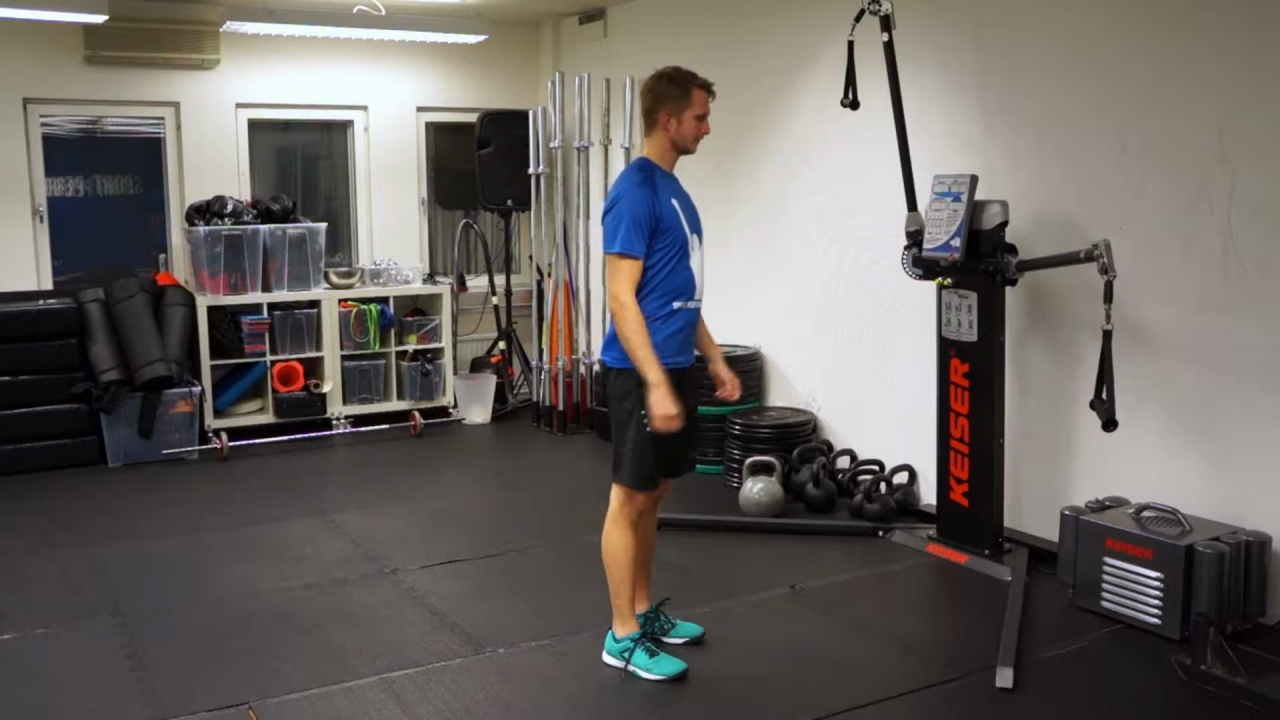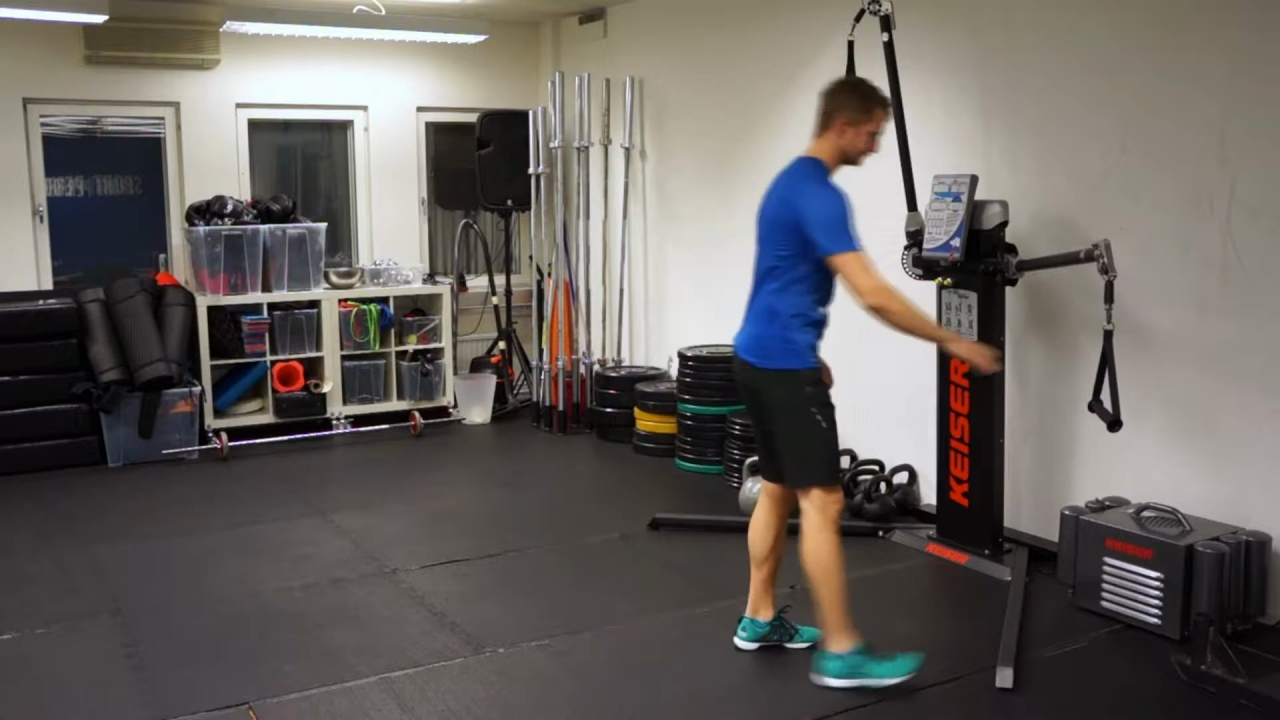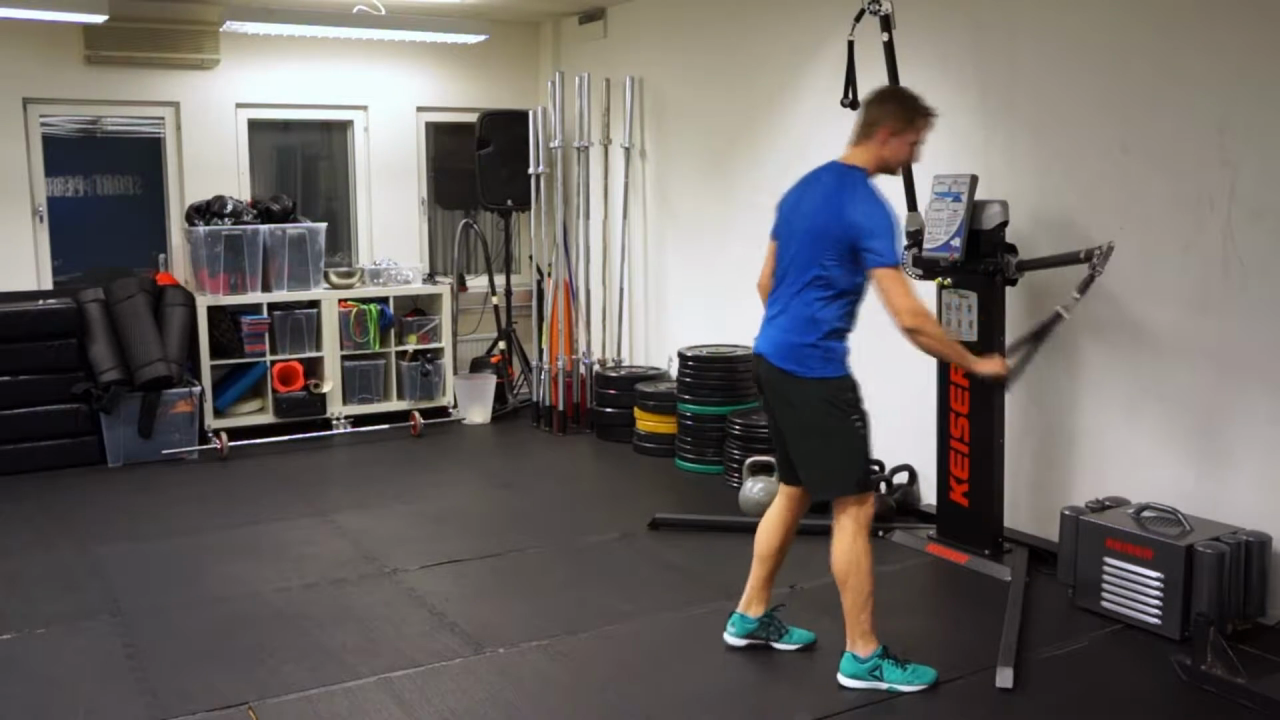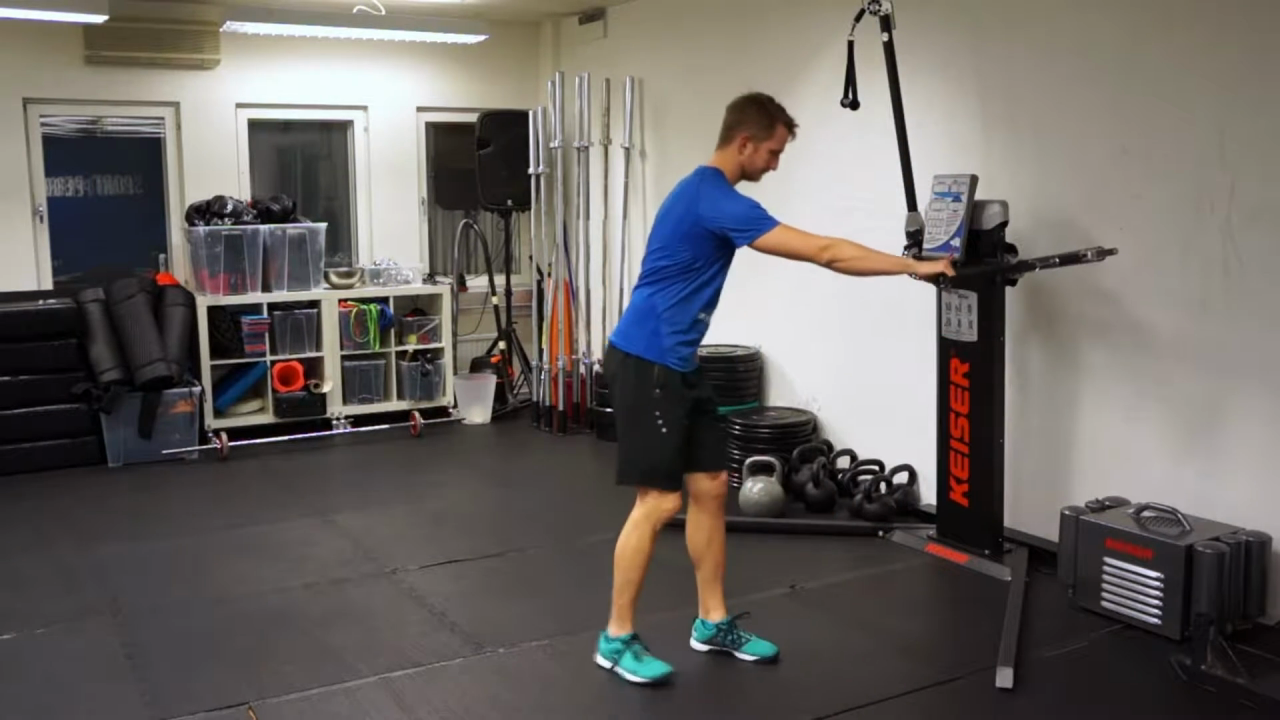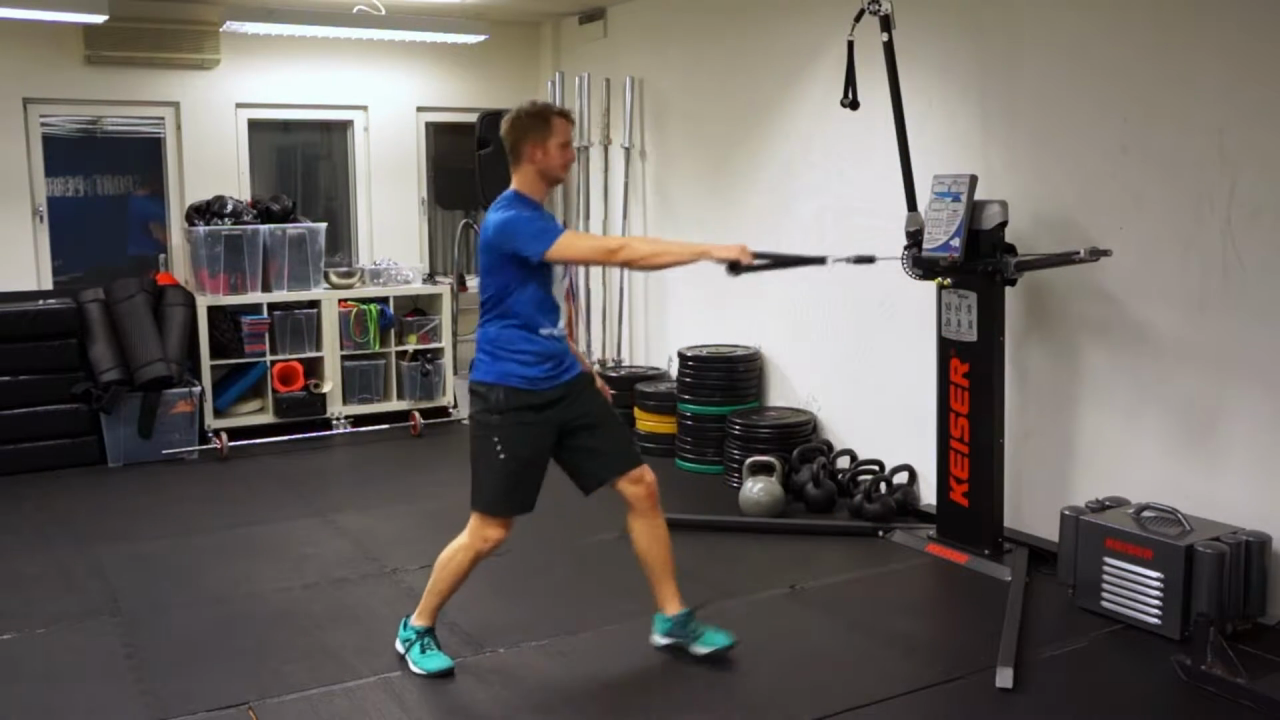
dt=1s
person 1, frame 1
left shoulder: (673, 189)
right shoulder: (635, 192)
right elbow: (622, 299)
left wrist: (715, 360)
right wrist: (655, 384)
left hip: (674, 367)
right hip: (641, 373)
left knee: (652, 495)
right knee: (629, 499)
left ankle: (645, 610)
right ankle: (622, 635)
person 1, frame 2
left shoulder: (792, 182)
right shoulder: (817, 194)
right elbow: (873, 295)
right wrist: (952, 343)
left hip: (761, 354)
right hip: (782, 362)
left knee: (779, 489)
right knee: (821, 500)
left ankle: (759, 619)
right ankle: (842, 649)
person 1, frame 3
left shoulder: (803, 189)
right shoulder: (867, 208)
left elbow: (766, 281)
right elbow: (909, 317)
right wrist: (975, 364)
left hip: (772, 358)
right hip: (813, 369)
left knee: (796, 492)
right knee: (854, 507)
left ankle: (750, 616)
right ankle: (862, 655)
person 1, frame 4
left shoulder: (703, 193)
right shoulder: (716, 201)
right elbow: (823, 252)
right wrist: (914, 267)
left hip: (675, 363)
right hip: (646, 362)
left knee: (710, 490)
right knee: (659, 502)
left ankle: (713, 623)
right ankle: (617, 636)
person 1, frame 5
left shoulder: (540, 219)
right shoulder: (509, 222)
right elbow: (612, 252)
left wrist: (586, 369)
right wrist: (708, 251)
left hip: (566, 384)
right hip: (510, 395)
left knee: (641, 488)
right knee: (488, 533)
left ankle: (674, 619)
right ankle: (416, 629)
